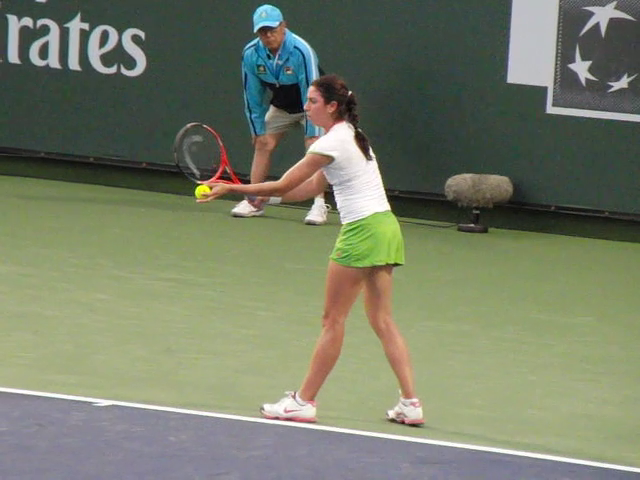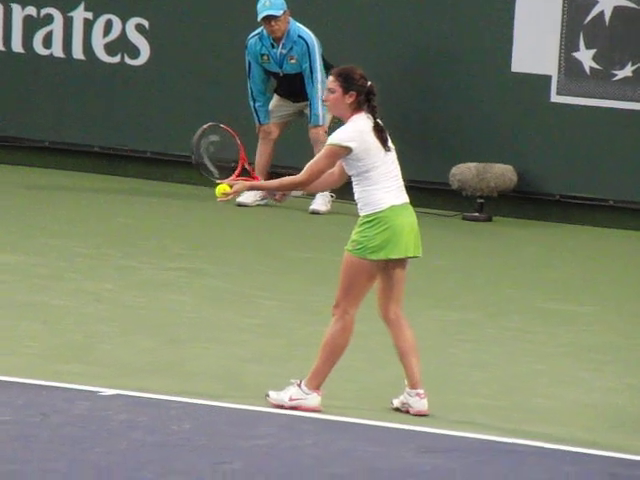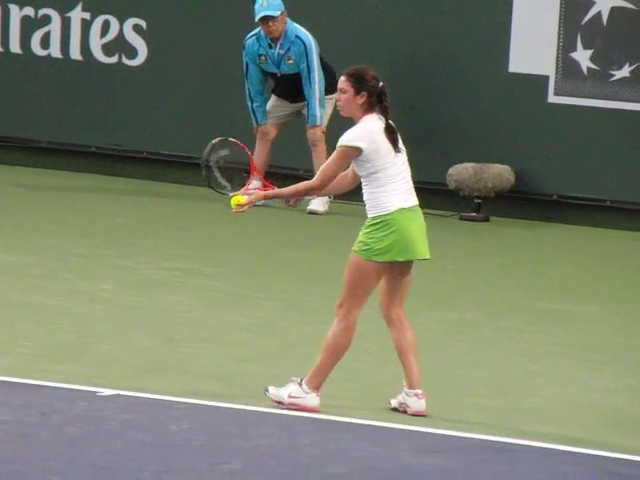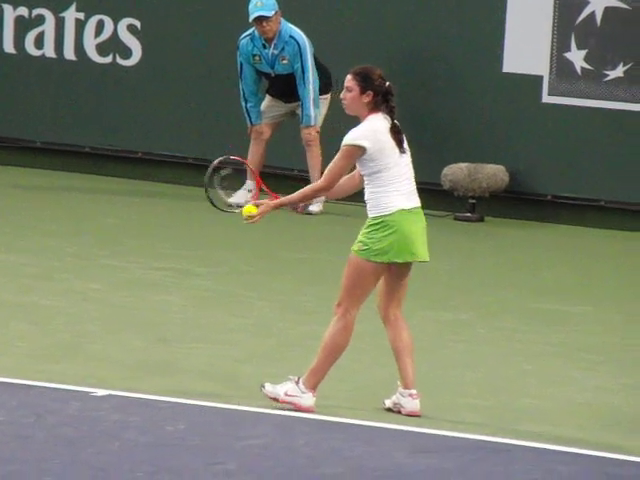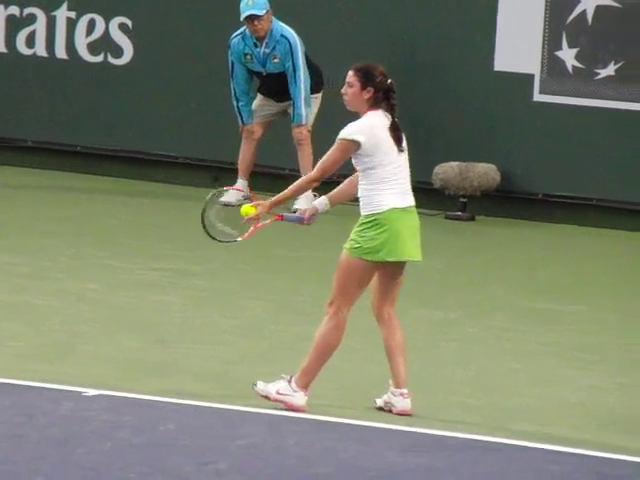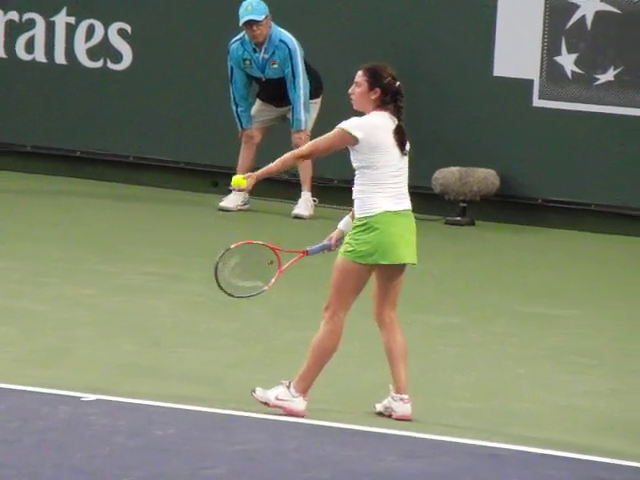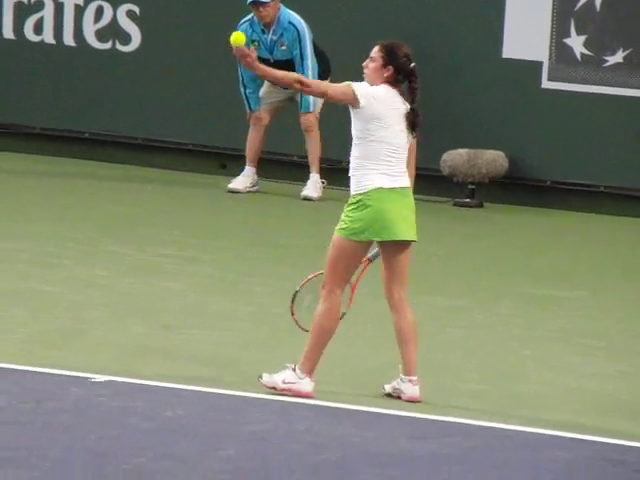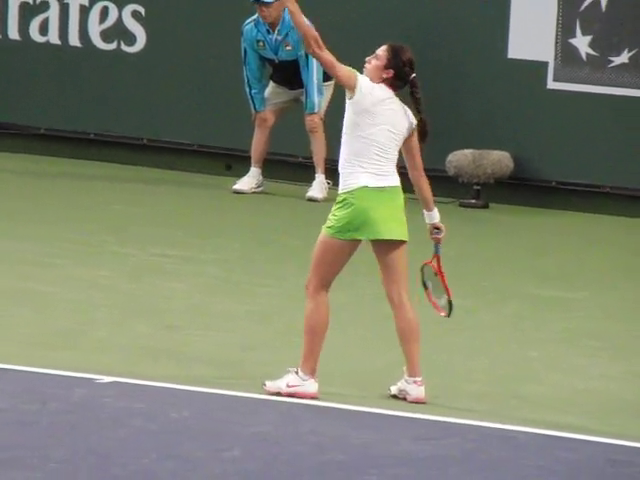
dt=0.5s
person 1, frame 1
left shoulder: (331, 143)
right shoulder: (351, 135)
left elbow: (282, 185)
right elbow: (314, 186)
left wrist: (230, 188)
right wrist: (270, 197)
left hip: (362, 231)
right hip: (385, 227)
left knee: (332, 320)
right knee: (382, 320)
left ankle: (303, 402)
right ankle: (410, 404)
person 1, frame 2
left shoulder: (348, 134)
right shoulder: (371, 125)
left elbow: (303, 179)
right elbow: (336, 176)
left wrist: (251, 185)
right wrist: (288, 188)
left hip: (379, 223)
right hip: (402, 219)
left knee: (343, 310)
right knee: (392, 311)
left ankle: (309, 390)
right ankle: (415, 394)
person 1, frame 3
left shoulder: (358, 135)
right shoulder: (383, 126)
left elbow: (317, 183)
right elbow: (350, 179)
left wrist: (265, 194)
right wrist: (303, 192)
left hip: (386, 225)
right hip: (410, 221)
left knee: (346, 311)
right knee: (393, 312)
left ankle: (308, 389)
right ankle: (414, 394)
person 1, frame 4
left shoulder: (362, 134)
right shoulder: (388, 127)
left elbow: (324, 184)
left wrist: (275, 204)
right wrist: (312, 198)
left hip: (387, 225)
right hip: (411, 222)
left knee: (345, 310)
right knee: (391, 312)
left ankle: (305, 389)
right ankle: (409, 394)
person 1, frame 5
left shoulder: (359, 129)
right shoulder: (388, 125)
left elbow: (315, 176)
left wrist: (271, 203)
right wrist: (320, 205)
left hip: (379, 224)
right hip: (404, 221)
left knee: (337, 309)
right knee: (384, 310)
left ankle: (297, 388)
right ankle: (400, 393)
person 1, frame 6
left shoulder: (361, 125)
right shoulder: (394, 128)
left elbow: (303, 153)
left wrist: (257, 174)
right wrist: (345, 225)
left hip: (375, 226)
right hip: (401, 224)
left knee: (334, 312)
right knee: (386, 315)
left ankle: (296, 393)
right ankle: (400, 398)
person 1, frame 7
left shoulder: (366, 94)
right shoulder: (407, 110)
left elbow: (307, 85)
right elbow: (409, 169)
left wrist: (256, 66)
left hip: (371, 201)
right hip: (402, 201)
left knee: (331, 290)
right knee: (397, 295)
left ankle: (302, 375)
right ankle: (409, 380)
person 1, frame 8
left shoulder: (363, 90)
right shoulder: (406, 116)
left elbow: (317, 48)
right elbow: (417, 171)
right wrist: (432, 215)
left hip: (358, 200)
right hip: (390, 202)
left knee: (316, 287)
right knee: (399, 296)
left ankle: (305, 377)
right ankle: (414, 381)
person 2, frame 1
left shoulder: (301, 51)
right shoulder: (250, 54)
right elbow: (252, 94)
left wrist: (313, 132)
right wrist: (257, 130)
right hip: (281, 105)
right knee: (262, 145)
left ankle: (319, 205)
person 2, frame 2
left shoulder: (305, 40)
right shoulder: (254, 43)
left elbow: (316, 82)
right elbow: (256, 83)
left wrist: (317, 121)
right wrist: (262, 119)
left hip: (317, 93)
right hip: (285, 94)
left knee: (317, 136)
right knee: (266, 133)
left ankle: (323, 195)
right ankle: (258, 190)
person 2, frame 3
left shoulder: (302, 40)
right shoulder: (252, 43)
left elbow: (313, 82)
right elbow: (254, 84)
left wrist: (315, 122)
right wrist: (259, 119)
left hip: (318, 91)
right hip: (283, 94)
left knee: (315, 137)
right knee: (264, 134)
left ankle: (321, 195)
right ankle: (255, 188)
person 2, frame 4
left shoulder: (296, 40)
right shoulder: (246, 44)
left elbow: (308, 83)
right elbow: (248, 84)
left wrist: (309, 122)
right wrist: (254, 119)
left hip: (312, 91)
right hip: (277, 94)
left knee: (309, 137)
right knee: (258, 134)
left ankle: (316, 194)
right ankle: (249, 189)
person 2, frame 5
left shoulder: (288, 39)
right shoulder: (238, 42)
left elbow: (299, 81)
right elbow: (240, 83)
left wrist: (300, 121)
right wrist: (246, 118)
left hip: (304, 90)
right hip: (269, 92)
left knee: (301, 136)
right knee: (249, 133)
left ankle: (307, 194)
right ankle: (241, 188)
person 2, frame 6
left shoulder: (287, 44)
right shoulder: (237, 48)
left elbow: (298, 87)
right elbow: (239, 88)
left wrist: (299, 127)
right wrist: (245, 124)
left hip: (303, 95)
right hip: (268, 97)
left knee: (300, 141)
right knee: (249, 138)
left ankle: (306, 198)
right ankle: (240, 194)
person 2, frame 7
left shoulder: (295, 26)
right shoulder: (245, 29)
left elbow: (306, 69)
right elbow: (247, 70)
left wrist: (307, 109)
right wrist: (253, 105)
left hip: (311, 77)
left knee: (308, 123)
right knee: (257, 119)
left ankle: (315, 180)
right ankle: (249, 175)
person 2, frame 8
right shoulder: (250, 29)
left elbow: (311, 69)
right elbow: (252, 71)
left wrist: (313, 109)
right wrist: (258, 107)
left hip: (315, 79)
right hip: (281, 81)
left knee: (313, 123)
right knee: (262, 120)
left ankle: (320, 180)
right ankle: (255, 176)
